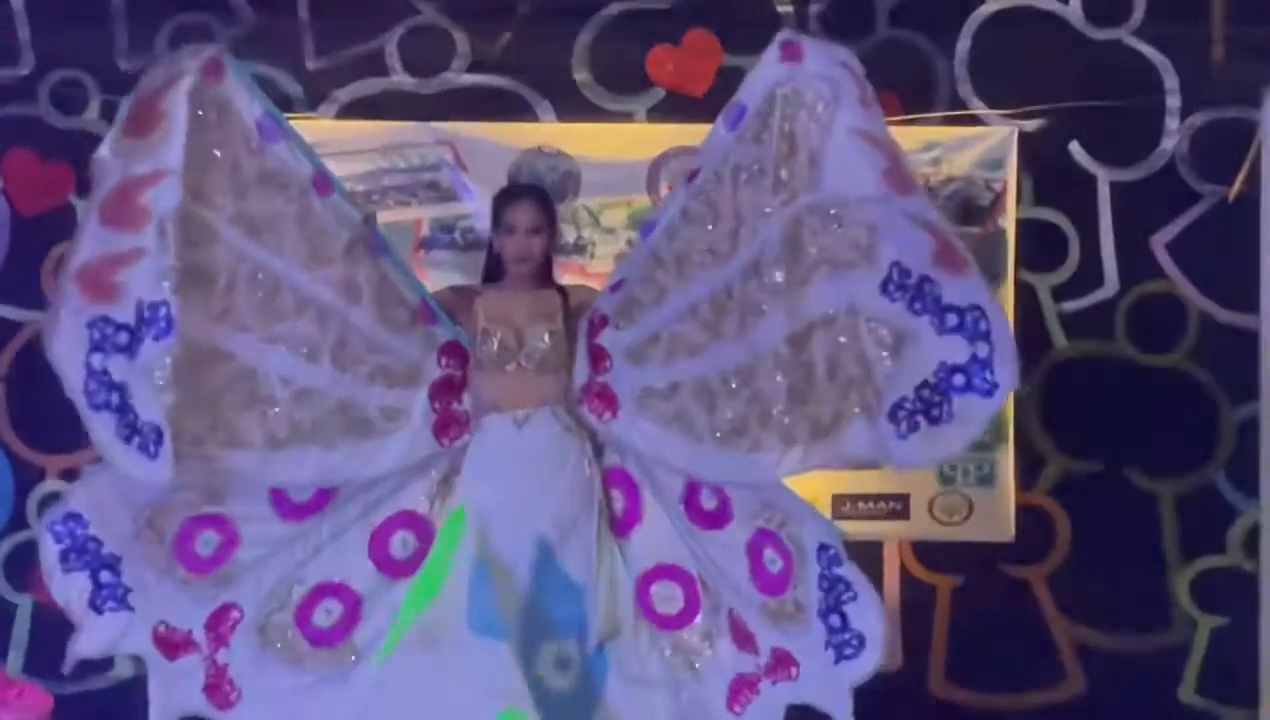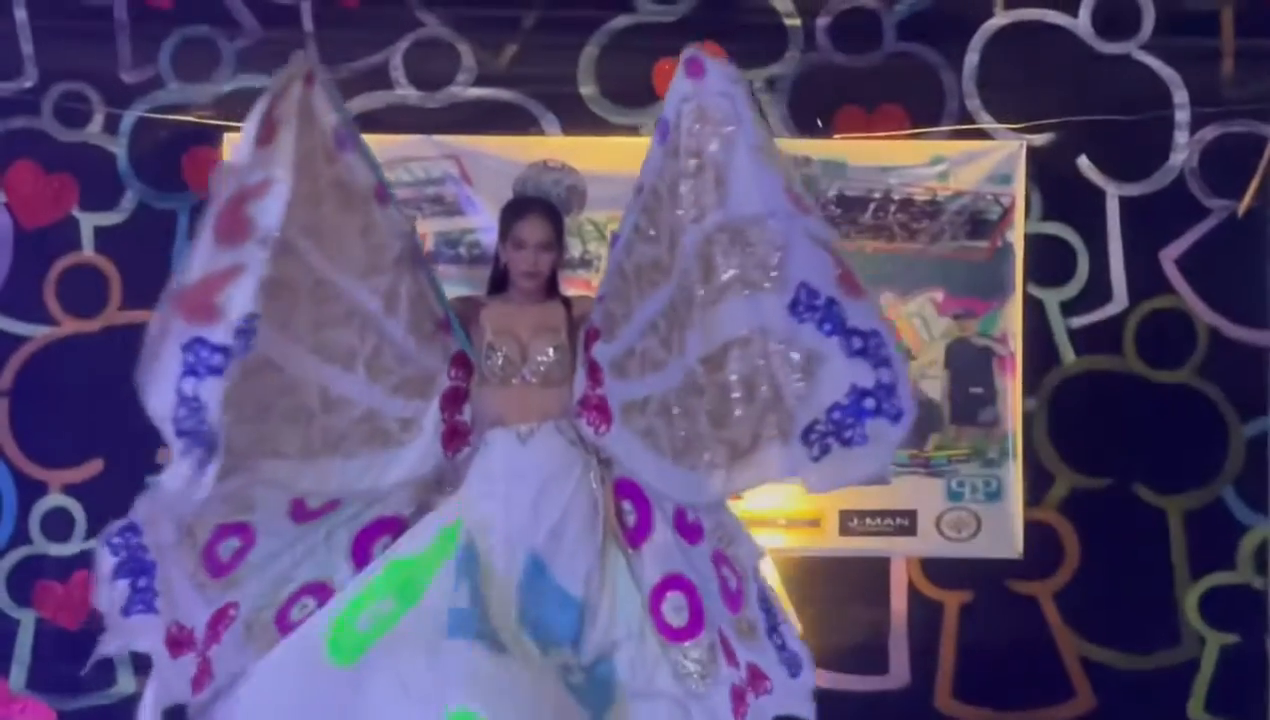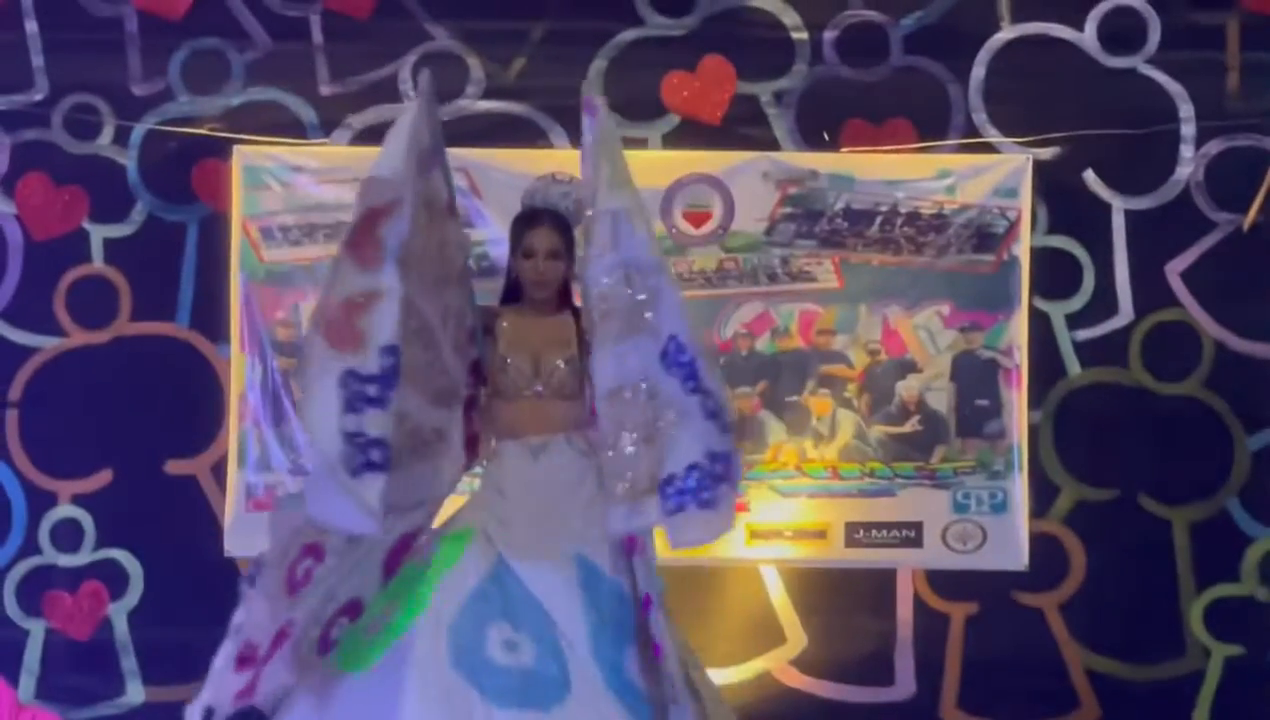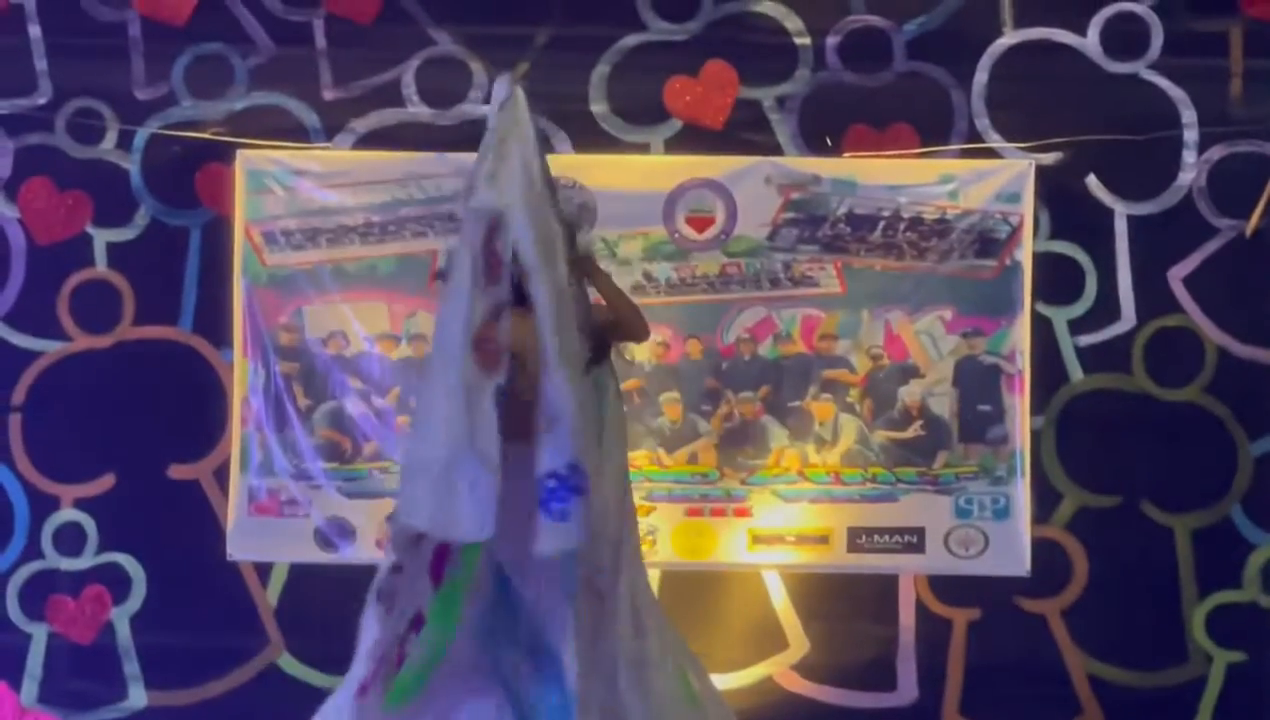
dt=0.4s
person 1, frame 1
left shoulder: (582, 307)
right shoulder: (457, 306)
left elbow: (671, 283)
right elbow: (356, 290)
left hip: (566, 481)
right hip: (485, 482)
right knee: (472, 639)
person 1, frame 2
left shoulder: (583, 316)
right shoulder: (464, 315)
left elbow: (657, 283)
right elbow: (383, 294)
left hip: (569, 490)
right hip: (491, 487)
left knee: (572, 636)
right knee: (459, 630)
person 1, frame 3
left shoulder: (586, 327)
right shoulder: (485, 326)
left elbow: (639, 326)
right elbow: (431, 299)
left wrist: (609, 268)
left hip: (577, 493)
right hip: (506, 492)
left knee: (583, 632)
right knee: (469, 622)
person 1, frame 4
left shoulder: (590, 325)
right shoulder: (501, 328)
left elbow: (638, 328)
right elbow: (463, 333)
left wrist: (591, 270)
left hip: (581, 484)
right hip: (516, 492)
left knee: (581, 606)
right knee: (502, 610)
